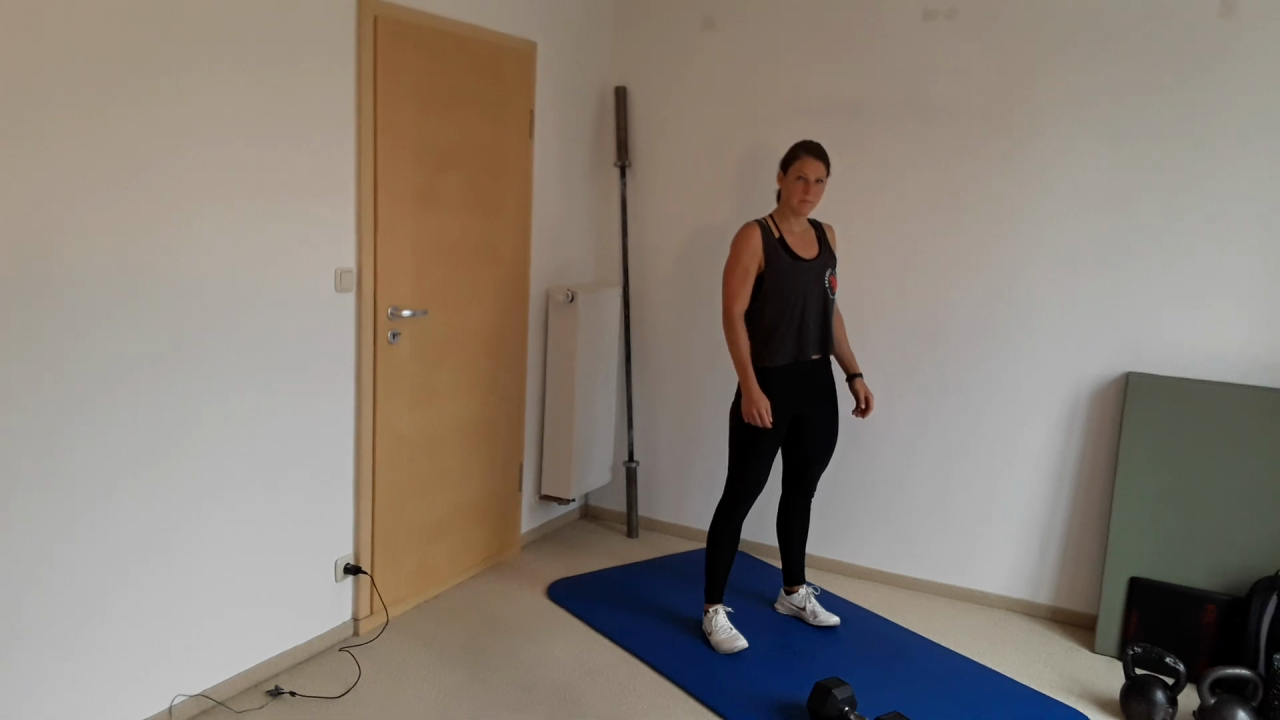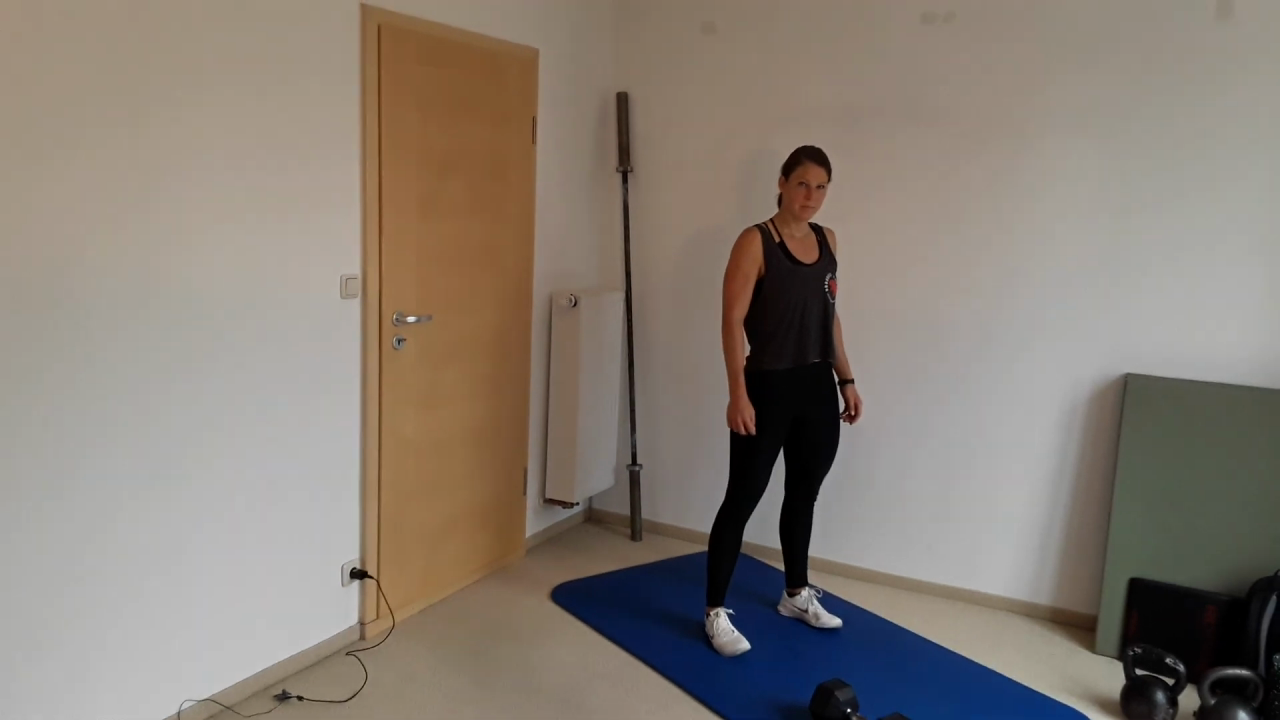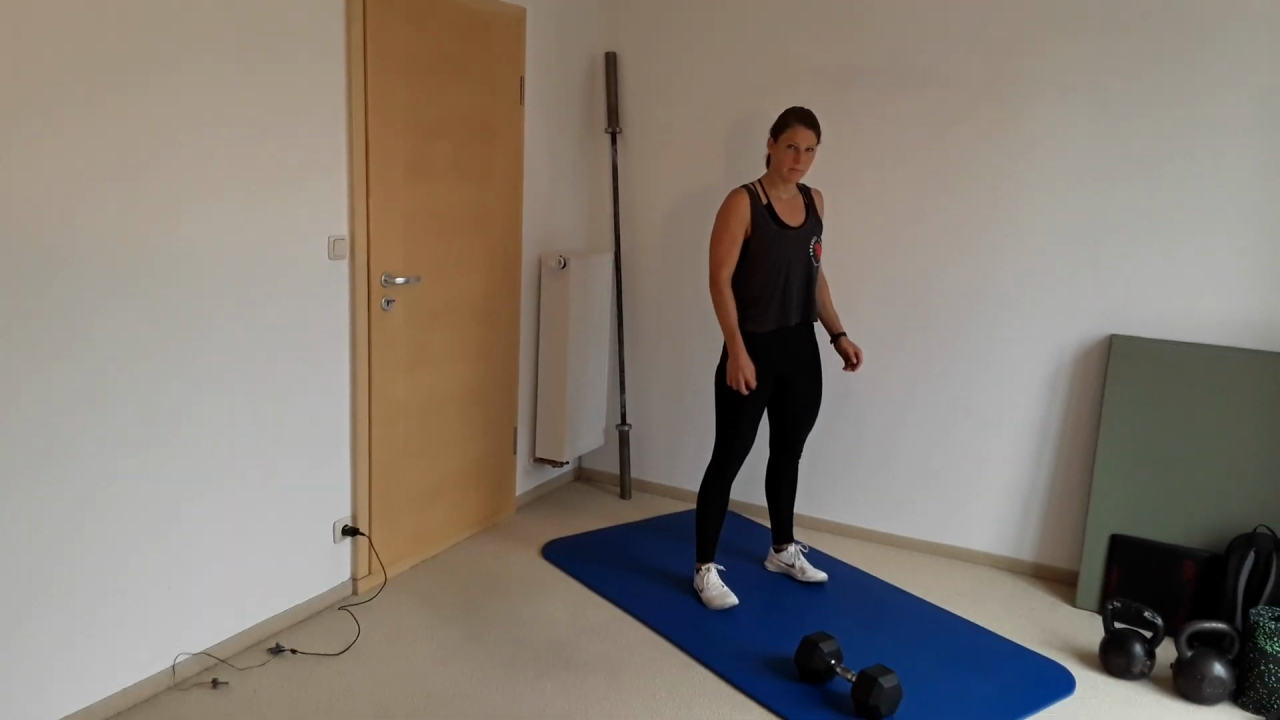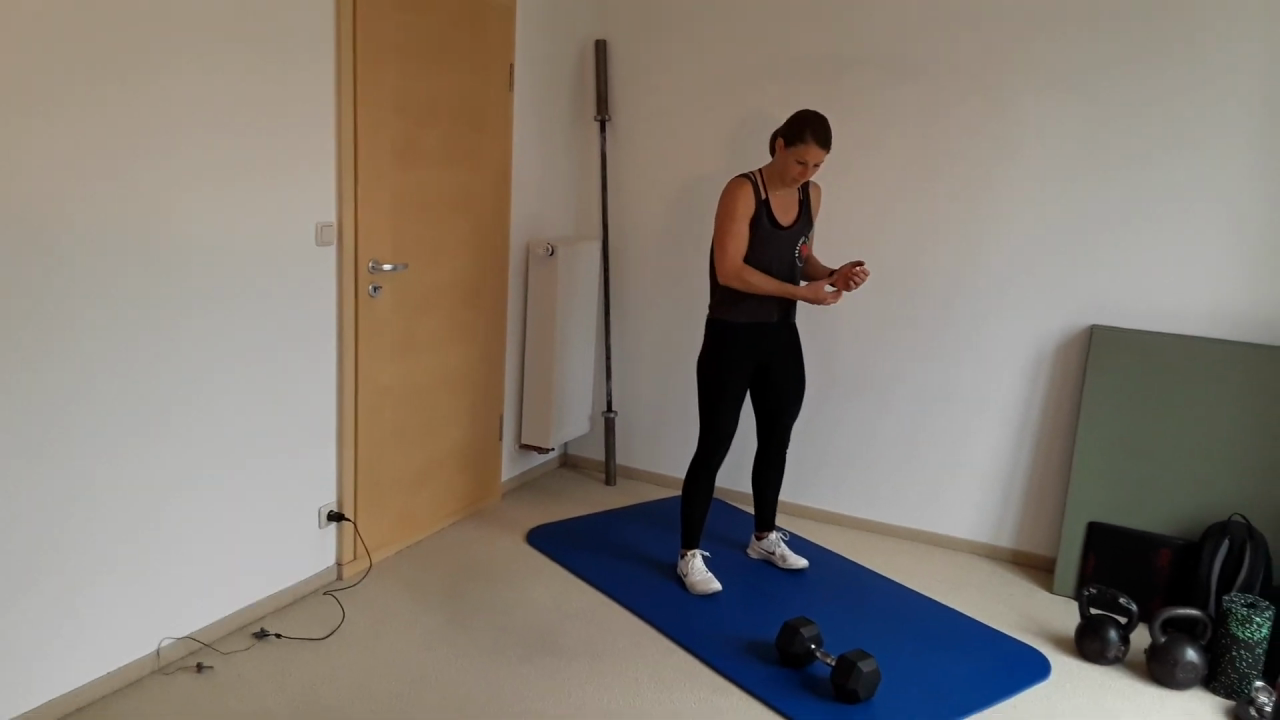
dt=0.5s
person 1, frame 1
left shoulder: (826, 236)
right shoulder: (754, 237)
right elbow: (733, 315)
left wrist: (854, 374)
right wrist: (749, 386)
left hip: (817, 385)
right hip: (770, 384)
left knee: (801, 491)
right knee: (740, 496)
left ankle: (794, 593)
right ankle: (713, 610)
person 1, frame 2
left shoulder: (827, 239)
right shoulder: (755, 241)
right elbow: (733, 320)
left wrist: (846, 380)
right wrist: (738, 393)
left hip: (818, 388)
right hip: (769, 387)
left knee: (804, 495)
right knee: (742, 498)
left ankle: (797, 594)
right ankle: (716, 612)
person 1, frame 3
left shoulder: (814, 201)
right shoulder: (742, 203)
right elbow: (721, 281)
left wrist: (837, 333)
right wrist: (737, 351)
left hip: (800, 347)
right hip: (753, 350)
left knee: (788, 452)
right knee: (729, 457)
left ankle: (783, 550)
right ankle: (705, 567)
person 1, frame 4
left shoulder: (812, 196)
right shoulder: (742, 191)
right elbow: (729, 271)
left wrist: (831, 275)
right wrist: (800, 292)
left hip: (782, 337)
right hip: (731, 337)
left knee: (776, 441)
right knee: (714, 446)
left ankle: (765, 537)
right ankle: (690, 554)
